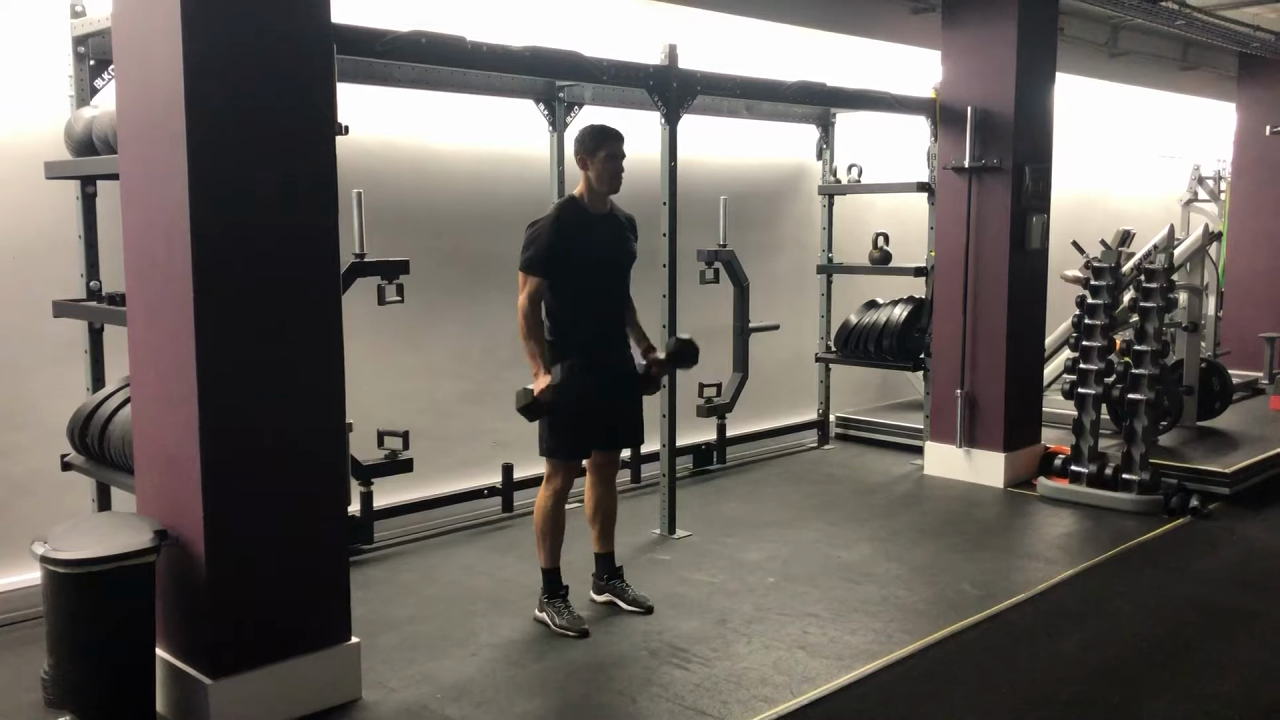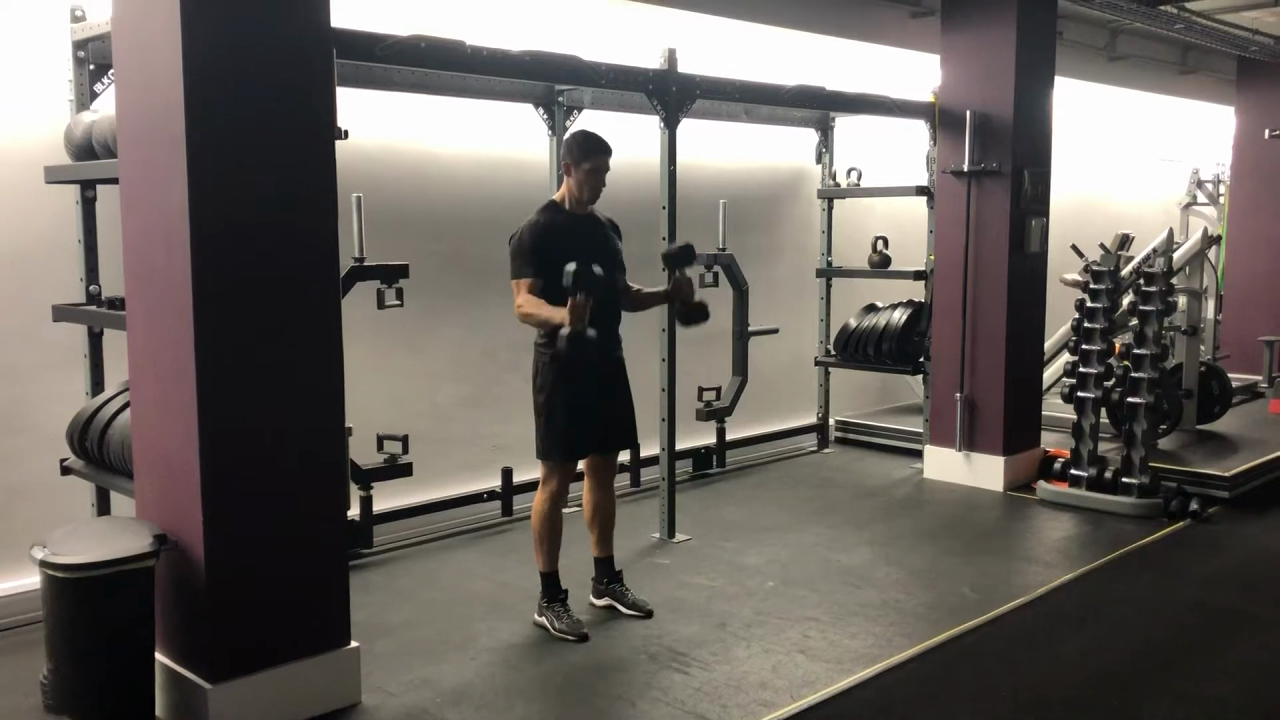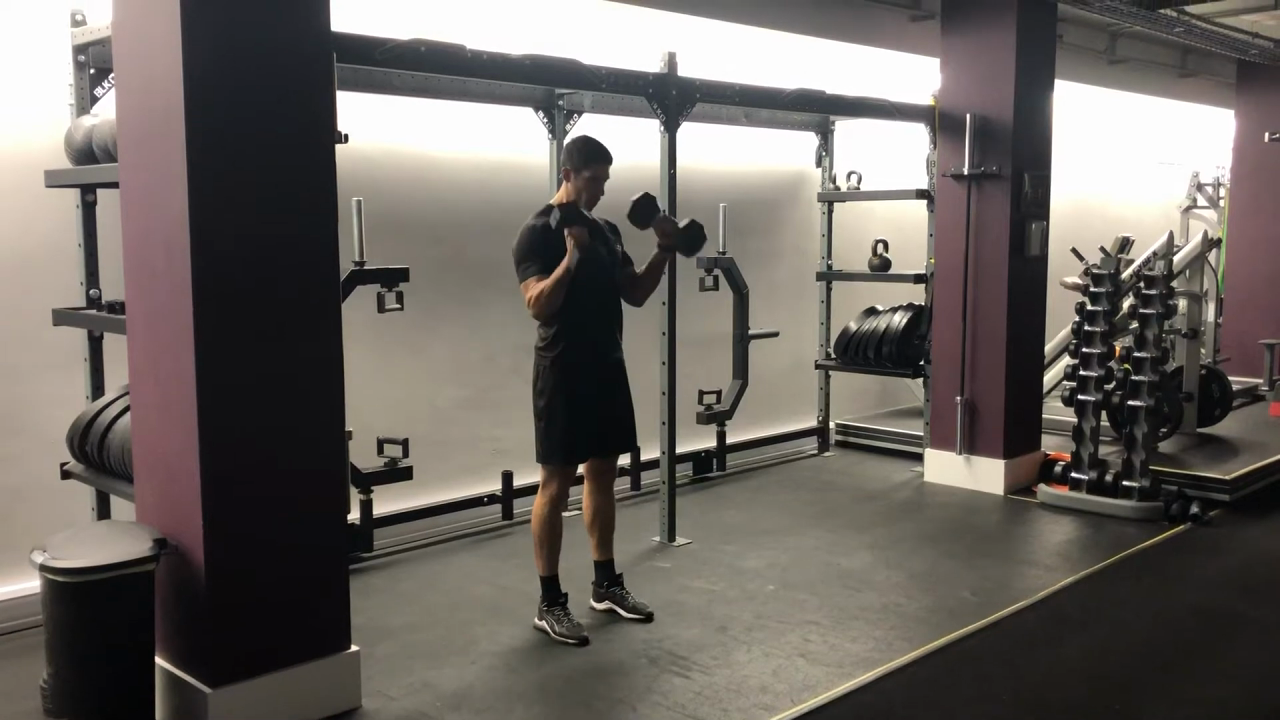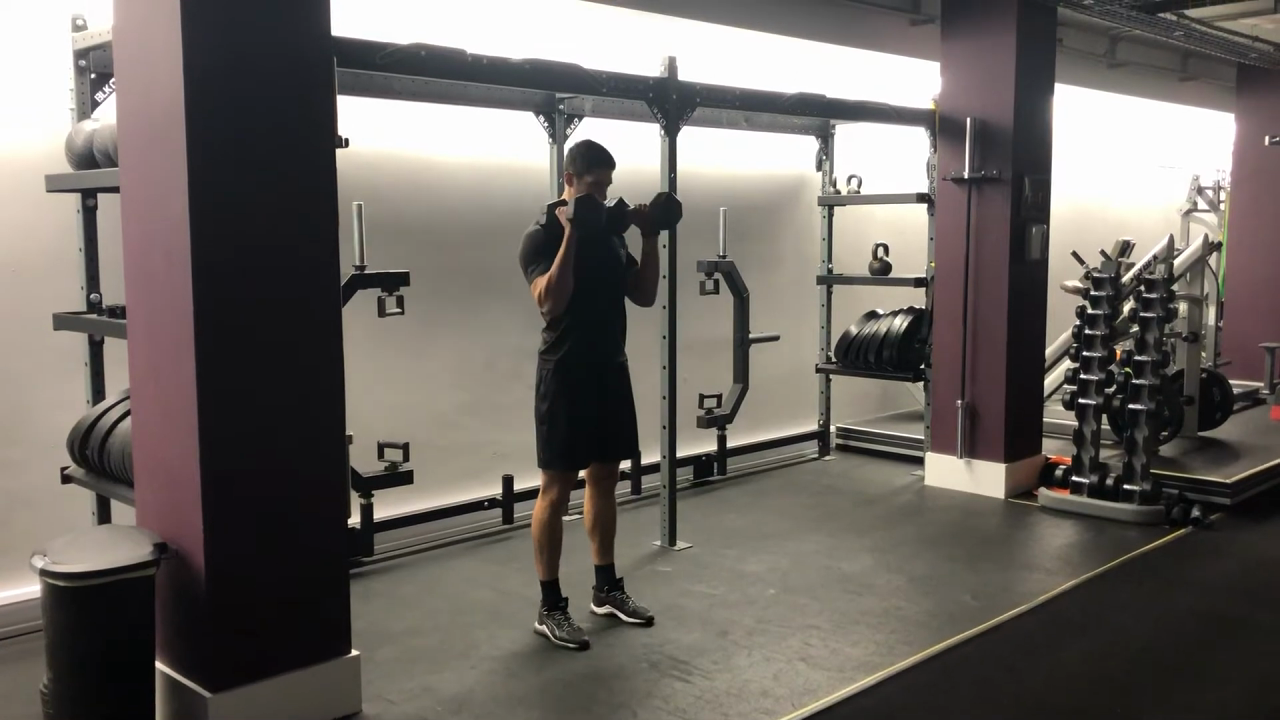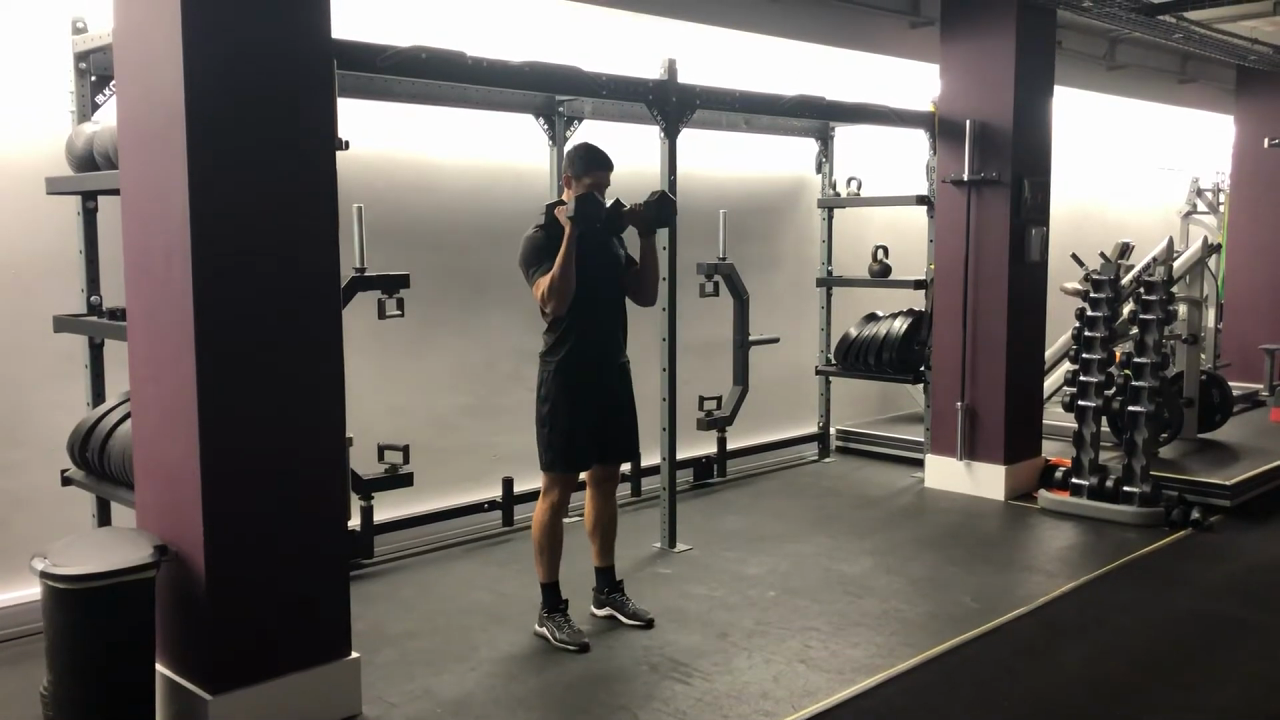
dt=0.3s
person 1, frame 1
left shoulder: (625, 223)
right shoulder: (555, 226)
right elbow: (529, 301)
left wrist: (646, 349)
right wrist: (541, 369)
left hip: (615, 363)
right hip: (569, 370)
left knee: (606, 469)
right knee: (560, 477)
left ankle: (606, 576)
right ankle: (551, 595)
person 1, frame 2
left shoulder: (606, 228)
right shoulder: (538, 230)
left elbow: (620, 293)
right elbow: (523, 302)
left wrist: (666, 295)
right wrist: (561, 315)
left hip: (608, 364)
right hip: (564, 368)
left knee: (603, 472)
right knee: (557, 481)
left ankle: (606, 580)
right ankle: (550, 599)
person 1, frame 3
left shoulder: (607, 230)
right shoulder: (539, 233)
left elbow: (635, 295)
right elbow: (538, 305)
left wrist: (662, 252)
right wrist: (572, 256)
left hip: (607, 366)
right hip: (563, 371)
left knee: (603, 474)
right knee: (556, 483)
left ankle: (606, 584)
right ankle: (549, 602)
person 1, frame 4
left shoulder: (610, 234)
right shoulder: (543, 236)
left elbow: (644, 295)
right elbow: (551, 302)
left wrist: (649, 238)
right wrist: (570, 236)
left hip: (611, 371)
right hip: (566, 375)
left knee: (605, 480)
right knee: (557, 489)
left ankle: (607, 588)
right ankle: (550, 607)
person 1, frame 5
left shoulder: (609, 235)
right shoulder: (543, 238)
left elbow: (646, 295)
right elbow: (554, 302)
left wrist: (646, 237)
right wrist: (569, 234)
left hip: (612, 372)
right hip: (567, 377)
left knee: (605, 481)
right knee: (557, 491)
left ankle: (607, 590)
right ankle: (550, 609)
